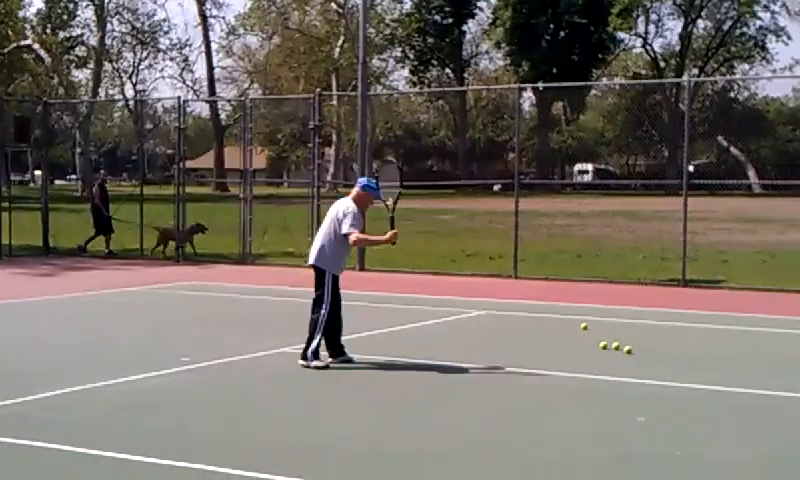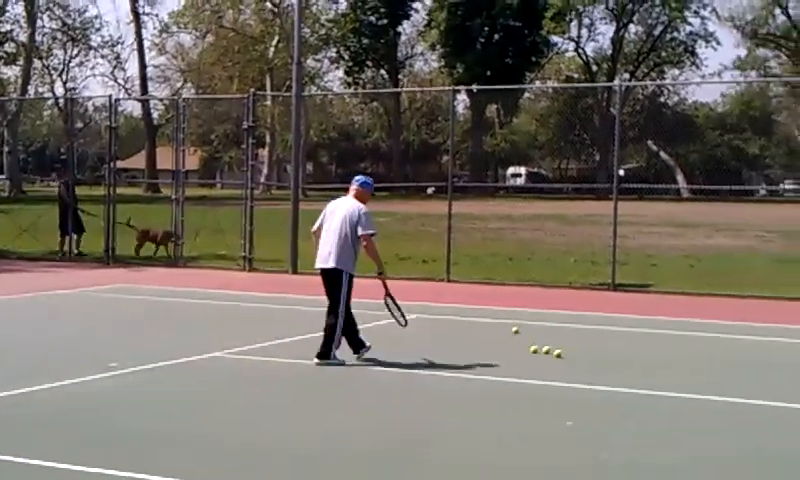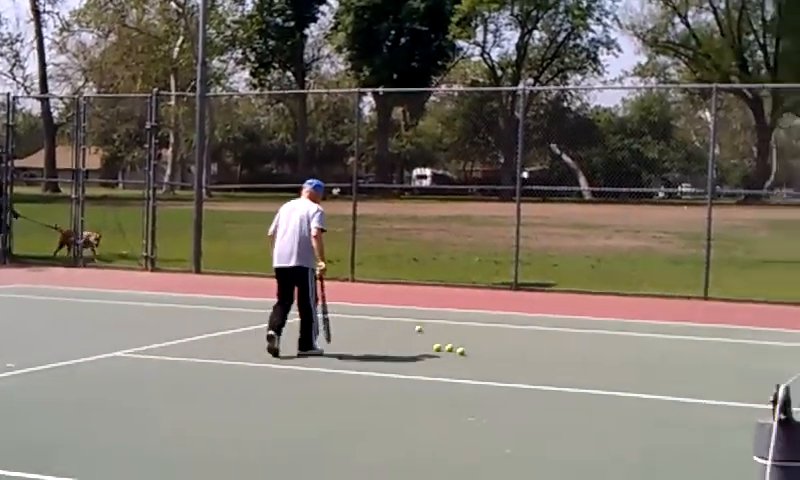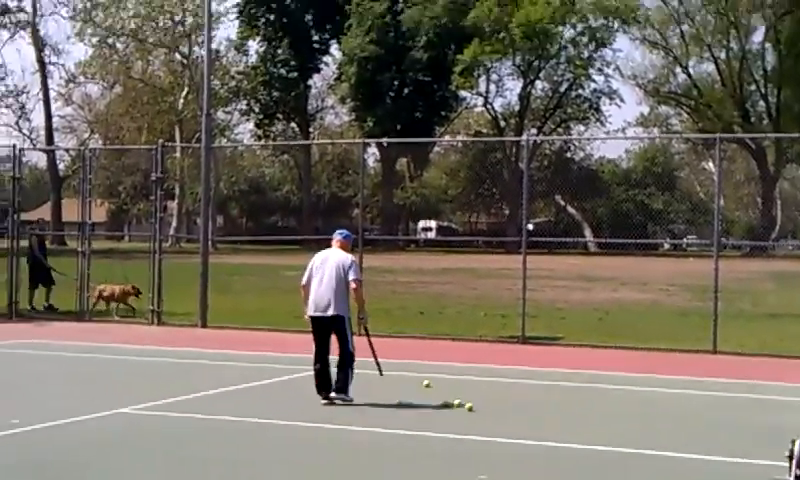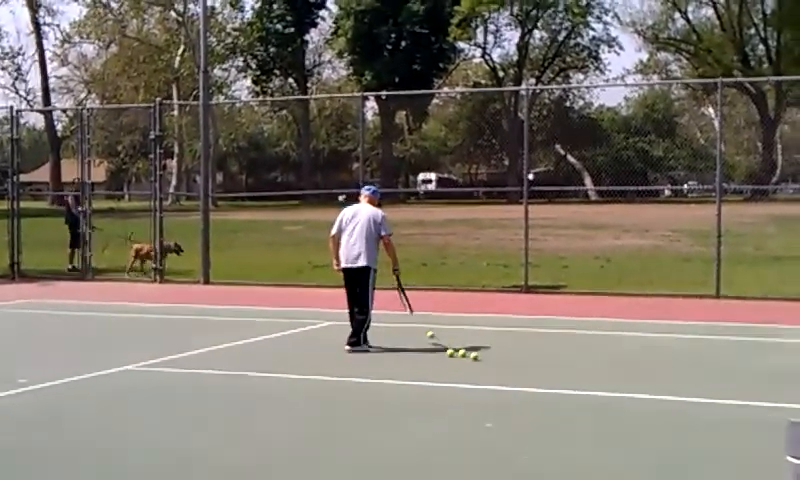
dt=0.7s
person 1, frame 1
left shoulder: (343, 204)
right shoulder: (351, 210)
right elbow: (354, 239)
right wrist: (384, 239)
left hip: (325, 262)
right hip: (326, 263)
left knee: (333, 309)
right knee: (324, 309)
left ankle: (336, 351)
right ankle: (309, 356)
person 1, frame 2
left shoulder: (333, 204)
right shoulder: (360, 210)
left elbow: (315, 231)
right elbow: (366, 242)
right wrist: (380, 267)
left hip: (324, 263)
right hip: (341, 265)
left knee: (340, 307)
right knee: (338, 310)
left ankle: (357, 345)
right ankle: (326, 354)
person 1, frame 3
left shoulder: (286, 207)
right shoulder: (315, 209)
left elbow: (272, 234)
right elbow: (316, 235)
left wrist: (276, 257)
right wrist: (321, 260)
left hip: (281, 262)
right hip: (302, 263)
left knee: (283, 302)
right knee: (307, 304)
left ankle: (274, 332)
right ankle: (306, 345)
person 1, frame 4
left shoulder: (318, 257)
right shoulder: (348, 259)
left elbow: (304, 284)
right elbow: (355, 287)
left wrist: (307, 307)
right wrist: (362, 310)
left hip: (316, 311)
right hip: (338, 312)
left knee: (320, 354)
right knee: (347, 352)
left ankle: (326, 394)
right ankle: (339, 390)
person 1, frame 5
left shoulder: (346, 211)
right shoulder: (379, 214)
left elbow: (333, 237)
right elbow: (387, 241)
left wrist: (335, 259)
right wrist: (395, 263)
left hip: (347, 263)
right hip: (367, 263)
left knee: (353, 301)
right knee: (364, 304)
left ankle: (359, 339)
right ankle: (354, 341)
